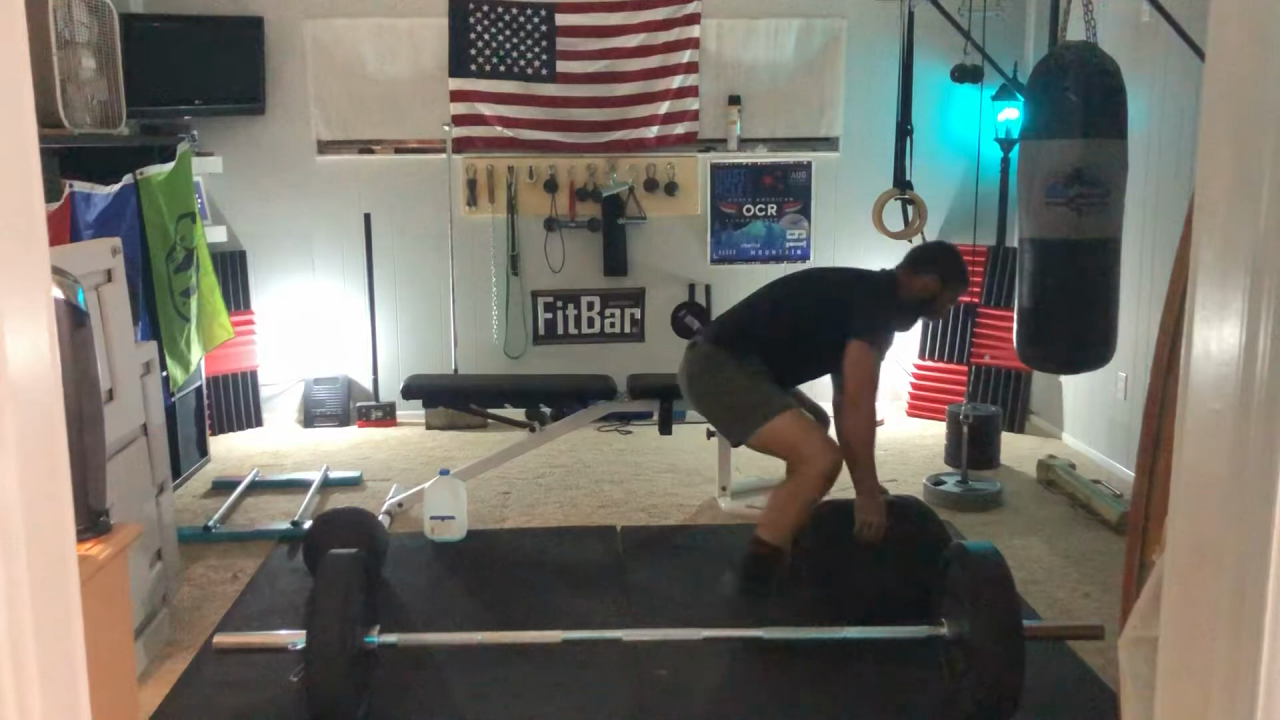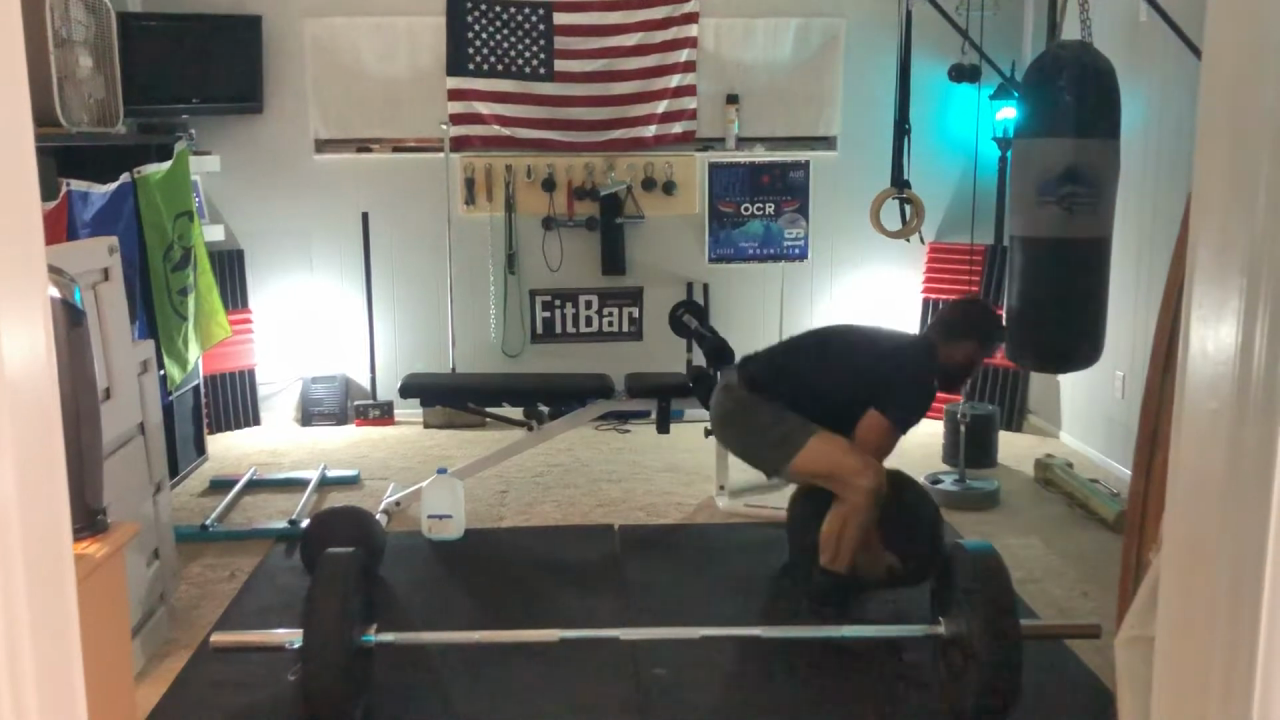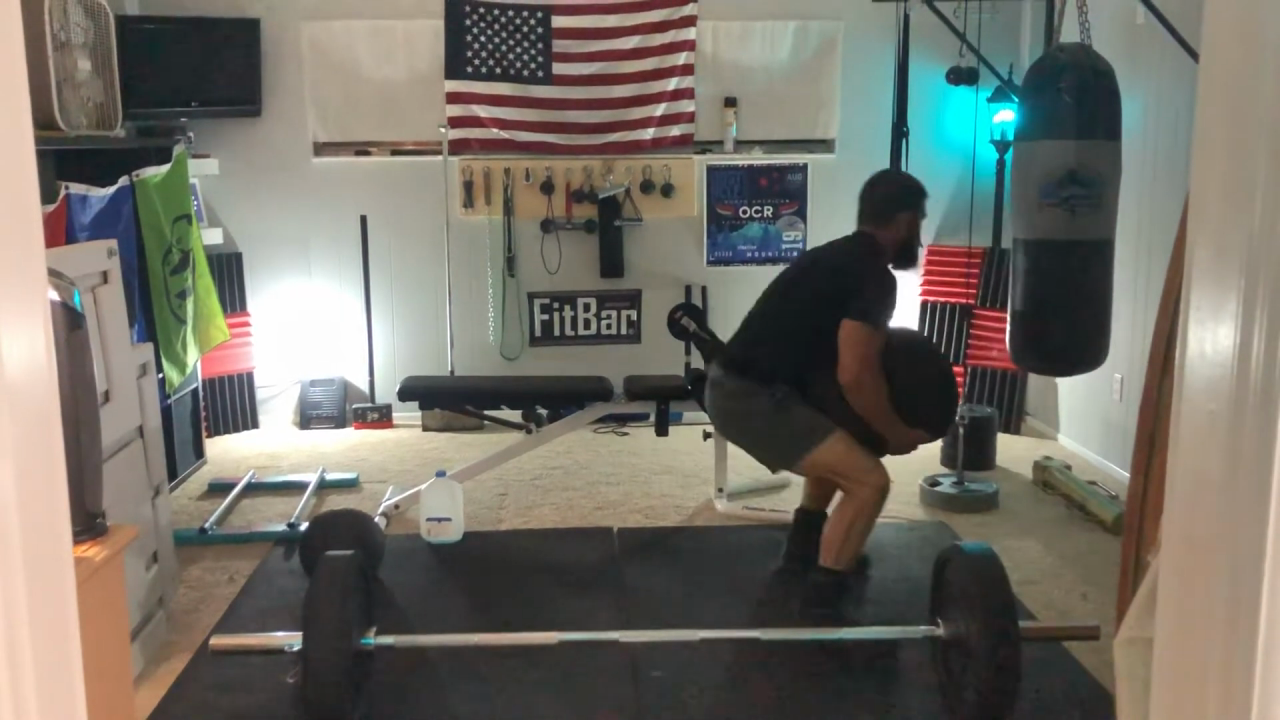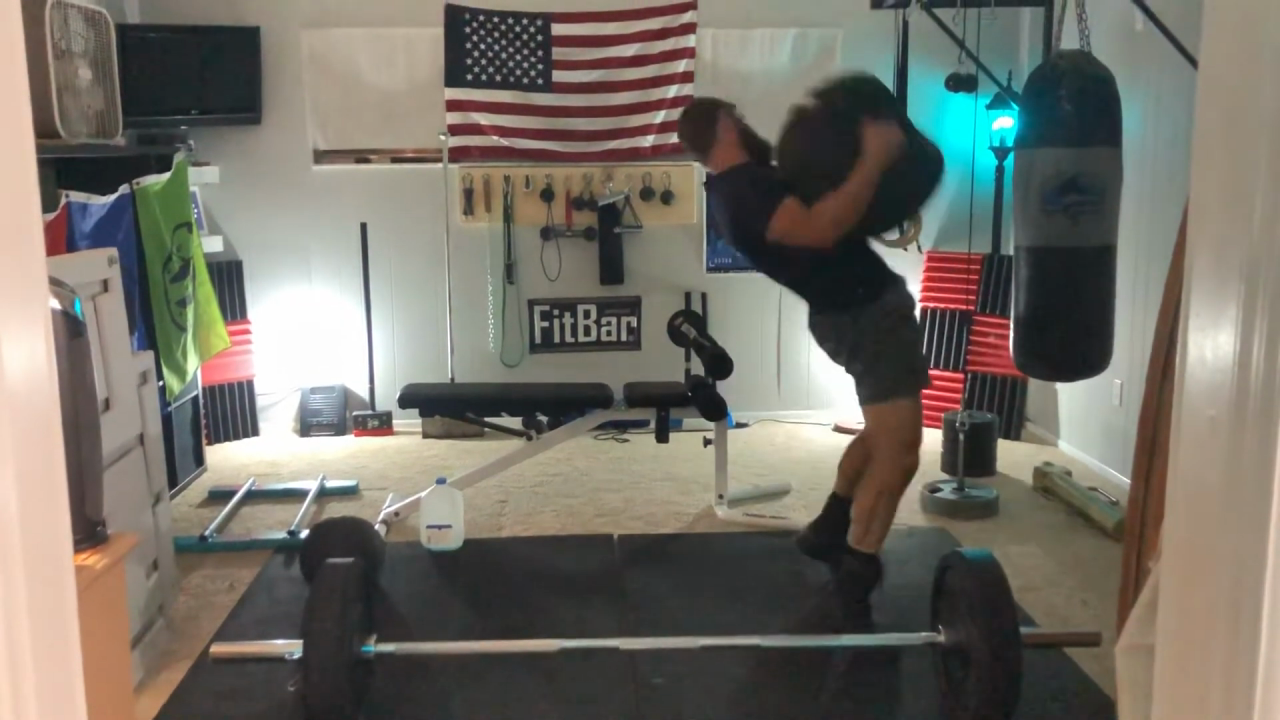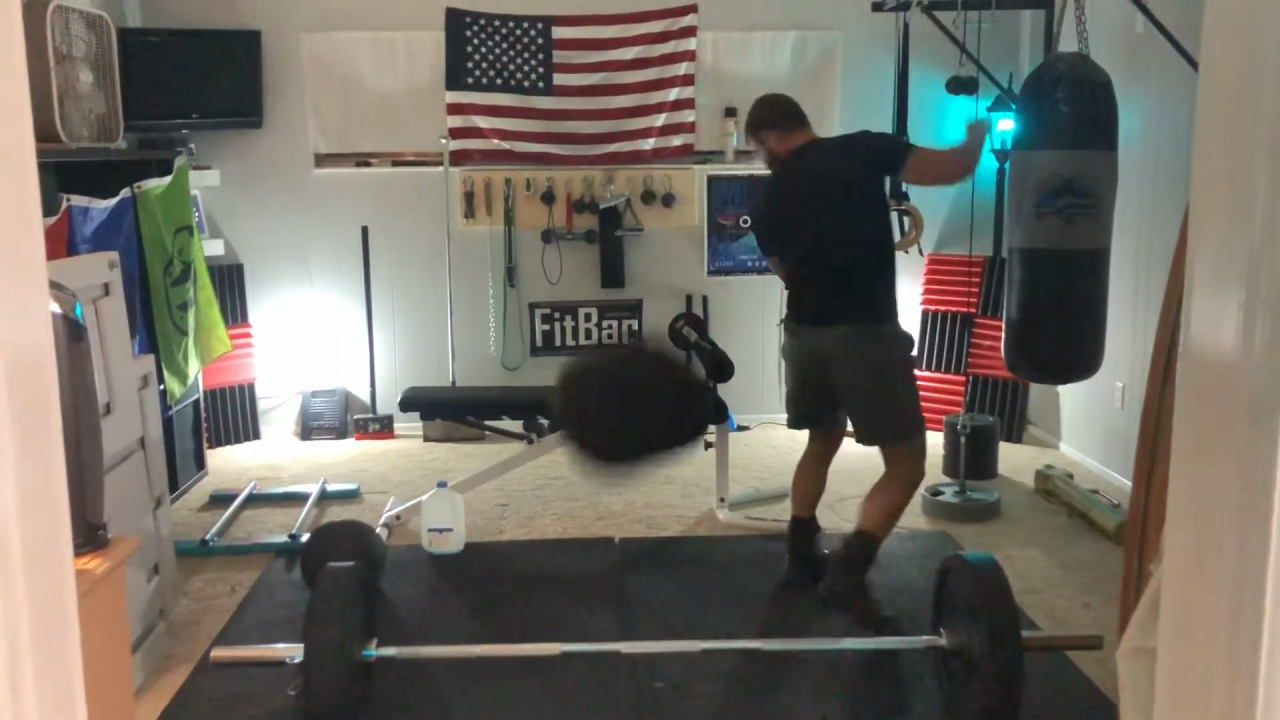
dt=0.7s
person 1, frame 1
left shoulder: (866, 293)
right shoulder: (880, 305)
left elbow: (847, 399)
right elbow: (857, 405)
left wrist: (865, 484)
right wrist: (867, 494)
left hip: (724, 360)
right hip: (720, 368)
left knee: (811, 430)
right knee: (820, 459)
right ankle: (757, 574)
person 1, frame 2
left shoulder: (902, 356)
right shoulder: (914, 383)
left elbow: (856, 451)
right elbow: (860, 468)
right wrist: (872, 550)
left hip: (743, 394)
right hip: (747, 410)
right knee: (863, 482)
right ankle: (824, 605)
person 1, frame 3
left shoulder: (845, 257)
right shoulder: (872, 276)
right elbow: (855, 376)
right wrist: (896, 434)
left hip: (742, 384)
right hip: (750, 398)
left knee: (836, 444)
right knee: (868, 479)
left ankle: (803, 547)
right ankle: (820, 607)
person 1, frame 4
left shoulder: (749, 185)
right shoulder: (741, 190)
left elbow: (818, 216)
right elbow: (823, 229)
right wrist: (874, 159)
left hip: (856, 310)
right hip: (862, 315)
left knee: (879, 445)
right knee: (895, 456)
left ankle: (825, 535)
right ankle: (853, 589)
person 1, frame 5
left shoulder: (770, 203)
right shoulder: (859, 150)
right elbow: (952, 169)
right wrist: (976, 139)
left hip: (803, 335)
right hip: (867, 338)
left knee: (821, 442)
right knee: (905, 462)
left ankle: (799, 560)
right ankle: (849, 570)
